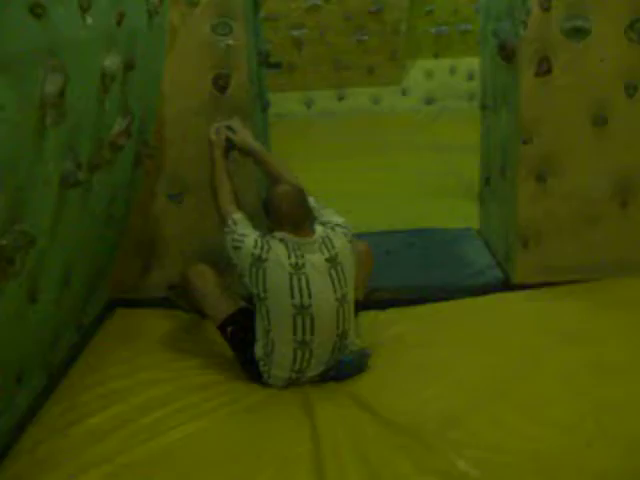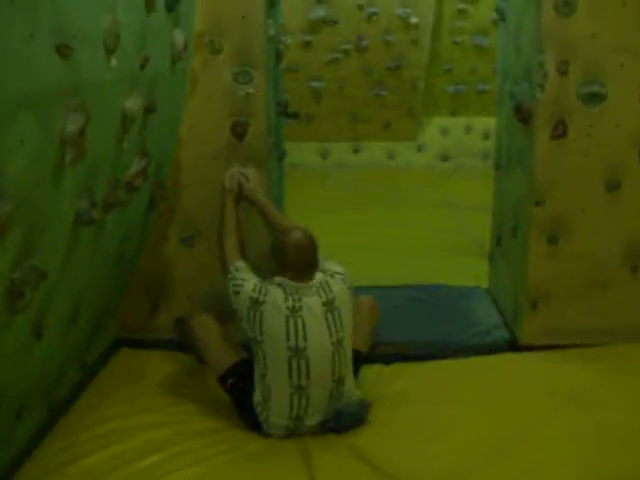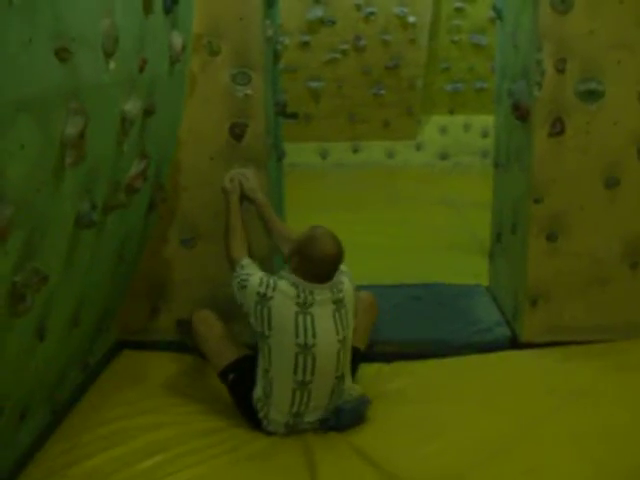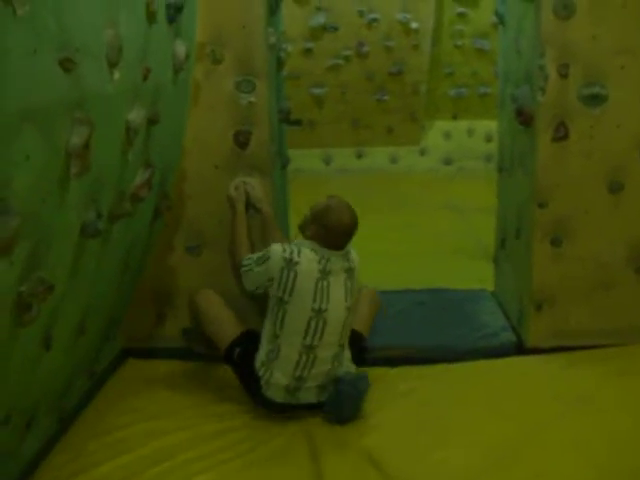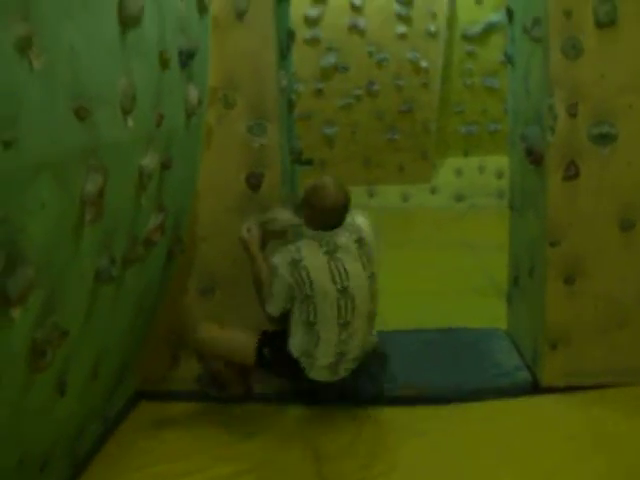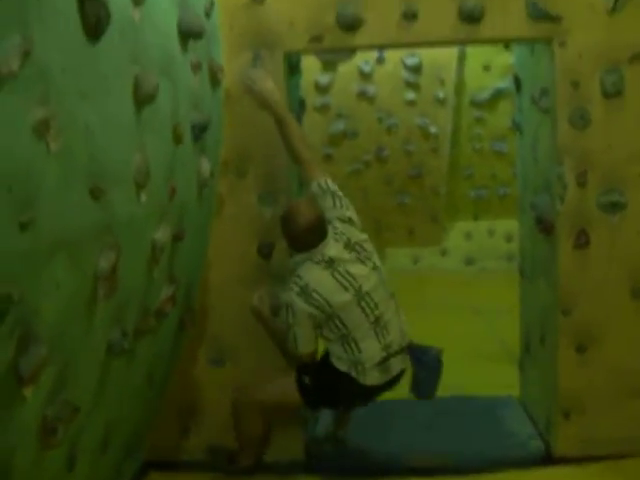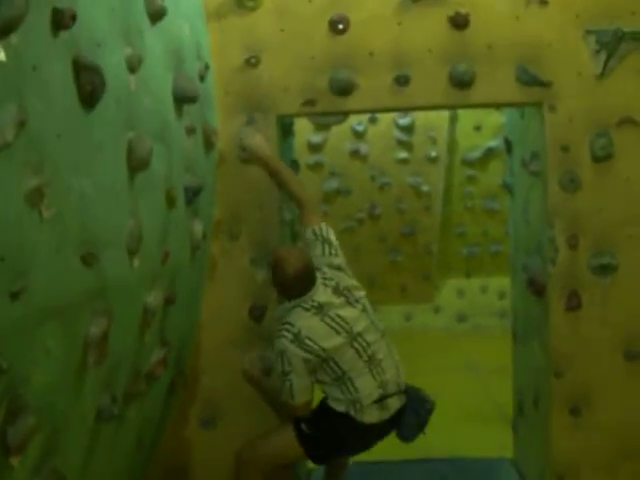
dt=0.4s
person 1, frame 1
left shoulder: (259, 254)
right shoulder: (339, 237)
left elbow: (228, 207)
right elbow: (296, 191)
left wrist: (217, 152)
right wrist: (254, 148)
left hip: (274, 373)
right hip: (337, 361)
left knee: (197, 273)
right knee: (362, 250)
person 1, frame 2
left shoulder: (257, 298)
right shoulder: (338, 285)
left elbow: (232, 257)
right elbow: (301, 240)
left wrist: (229, 201)
right wrist: (258, 199)
left hip: (274, 423)
right hip: (337, 410)
left knee: (199, 322)
right knee: (367, 303)
person 1, frame 3
left shoulder: (268, 292)
right shoulder: (344, 285)
left elbow: (239, 257)
right elbow: (289, 245)
left wrist: (233, 199)
right wrist: (258, 198)
left hip: (273, 422)
right hip: (335, 411)
left knee: (201, 319)
right knee: (366, 299)
person 1, frame 4
left shoulder: (286, 259)
right shoulder: (350, 262)
left elbow: (243, 269)
left wrist: (239, 209)
right wrist: (263, 208)
left hip: (273, 392)
right hip: (331, 389)
left knee: (202, 297)
right knee: (369, 294)
left ankle: (218, 348)
person 1, frame 5
left shoulder: (292, 261)
right shoulder: (361, 229)
left elbow: (272, 309)
left wrist: (255, 250)
left hip: (312, 368)
right hip: (359, 356)
left knee: (203, 336)
person 1, frame 6
left shoulder: (300, 292)
right shoulder: (344, 227)
left elbow: (303, 358)
right elbow: (310, 164)
left wrist: (267, 315)
right wrist: (276, 105)
left hip: (360, 380)
right hip: (396, 362)
left knee: (245, 400)
left ankle: (244, 464)
person 1, frame 7
left shoulder: (293, 336)
right shoulder: (333, 272)
left elbow: (296, 409)
right elbow: (308, 207)
left wrist: (259, 377)
right wrist: (267, 159)
left hip: (360, 421)
right hip: (393, 404)
